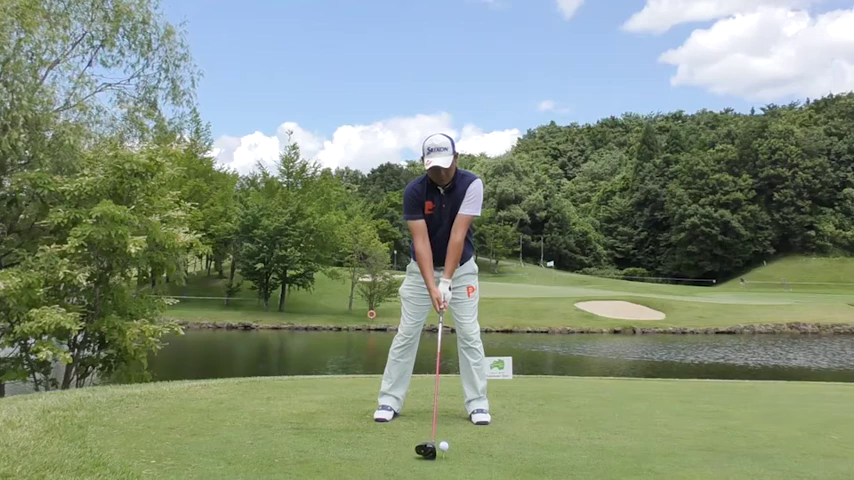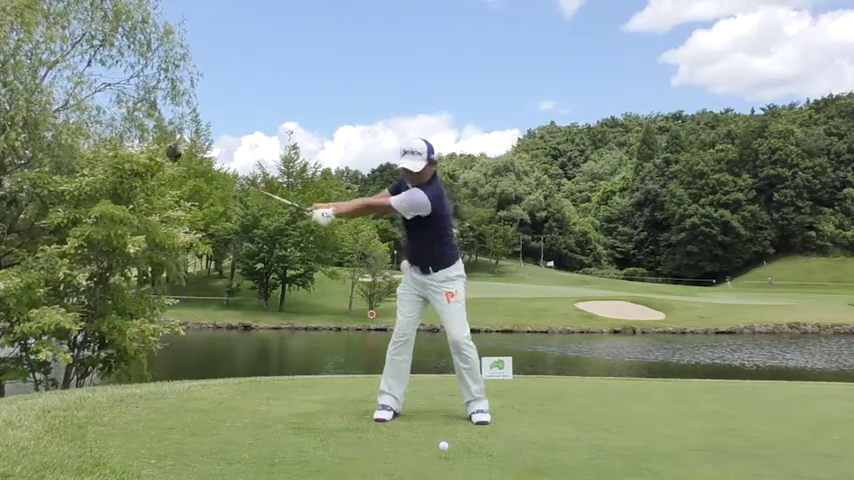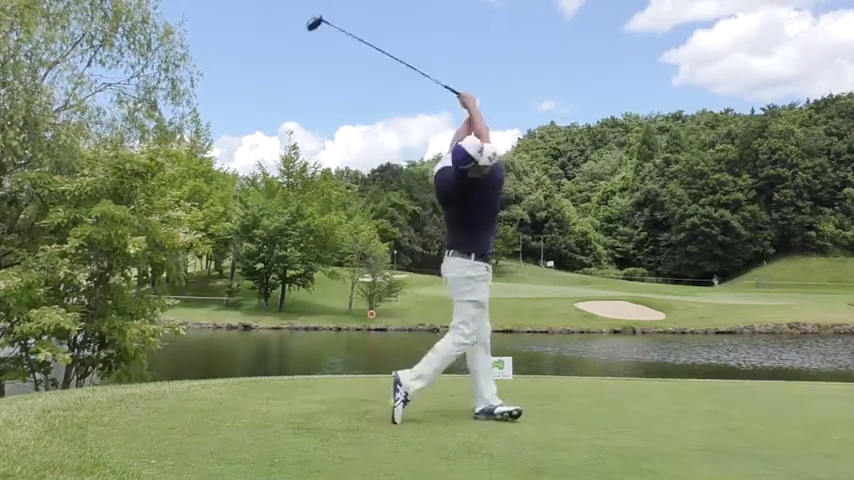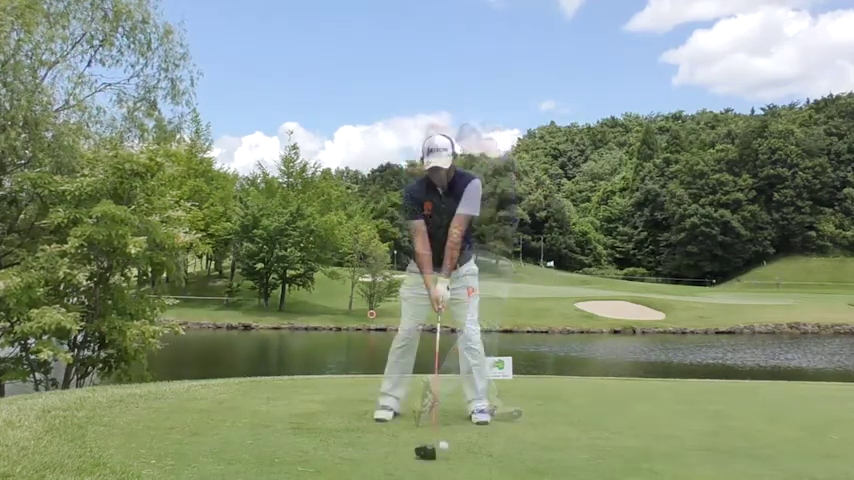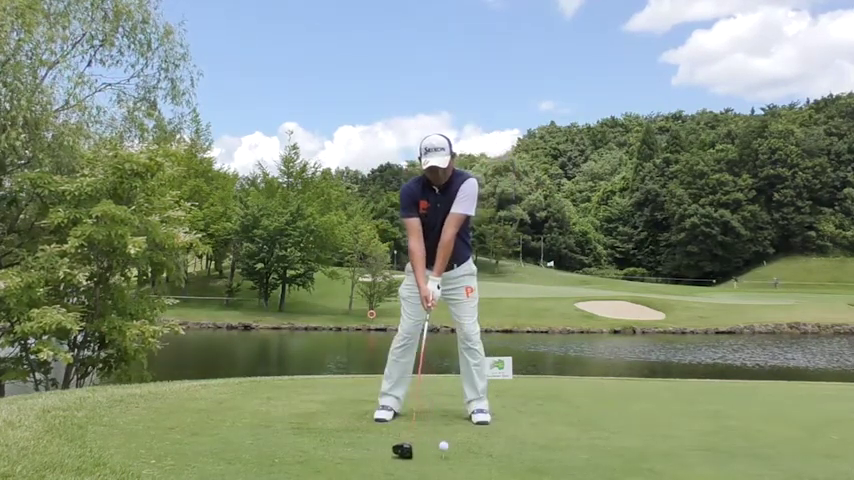
dt=1s
person 1, frame 1
left shoulder: (471, 184)
right shoulder: (414, 191)
left elbow: (457, 235)
right elbow: (421, 241)
left wrist: (446, 281)
right wrist: (431, 286)
left hip: (461, 270)
right hip: (421, 270)
left knee: (469, 334)
right knee: (406, 334)
left ankle: (477, 404)
right ankle: (389, 401)
person 1, frame 2
left shoulder: (424, 196)
right shoulder: (411, 182)
left elbow: (374, 205)
right elbow: (375, 201)
left wrist: (334, 212)
right wrist: (334, 206)
left hip: (444, 275)
right hip: (414, 272)
left knee: (458, 337)
right knee: (402, 335)
left ankle: (477, 403)
right ankle: (389, 401)
person 1, frame 3
left shoulder: (443, 177)
right shoulder: (492, 179)
left elbow: (475, 142)
right elbow: (486, 137)
left wrist: (470, 113)
right wrist: (474, 108)
left hip: (457, 262)
right hip: (470, 266)
left knee: (479, 335)
right knee: (461, 335)
left ankle: (486, 402)
right ankle: (409, 382)
person 1, frame 4
left shoulder: (470, 183)
right shoulder: (413, 191)
left elbow: (456, 234)
right elbow: (421, 241)
left wrist: (445, 281)
right wrist: (431, 286)
left hip: (461, 269)
right hip: (422, 270)
left knee: (470, 333)
right knee: (406, 333)
left ankle: (478, 403)
right ankle: (389, 400)
person 1, frame 5
left shoulder: (467, 183)
right shoulder: (410, 191)
left elbow: (449, 233)
right elbow: (415, 239)
left wrist: (437, 278)
right wrist: (422, 284)
left hip: (459, 270)
right hip: (420, 269)
left knee: (469, 333)
right knee: (406, 333)
left ankle: (477, 403)
right ankle: (389, 401)
